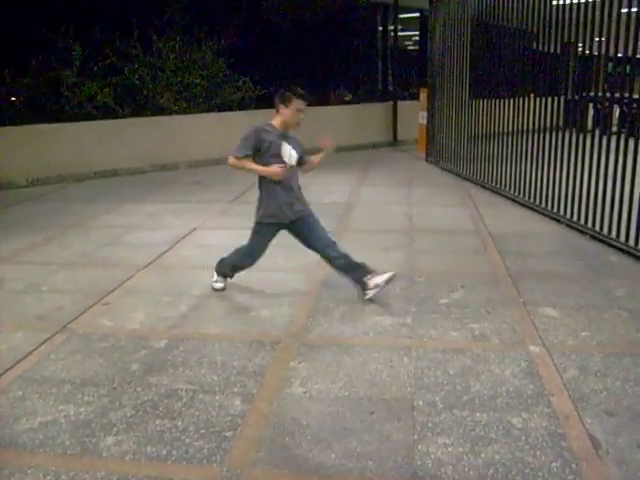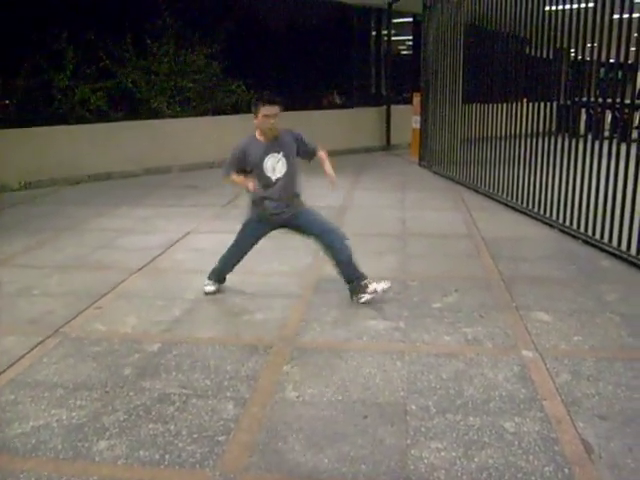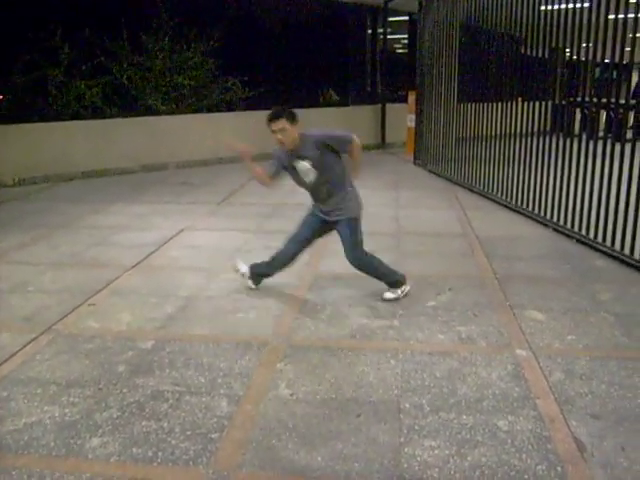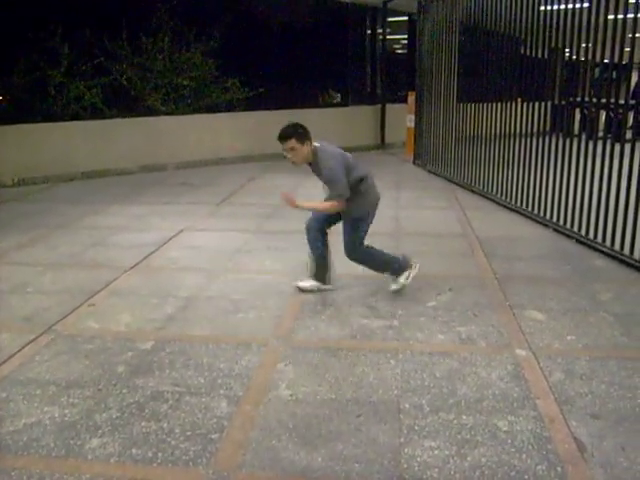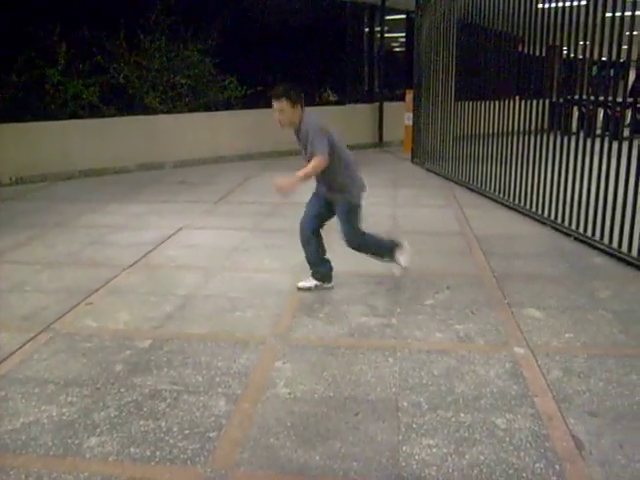
dt=0.3s
person 1, frame 1
left shoulder: (291, 140)
right shoulder: (259, 133)
left elbow: (307, 165)
right elbow: (234, 160)
left wrist: (325, 153)
right wrist: (264, 170)
left hip: (297, 208)
right hip: (271, 211)
left knee: (327, 247)
right knee: (250, 255)
left ankle: (365, 281)
right ankle: (223, 270)
person 1, frame 2
left shoulder: (290, 137)
right shoulder: (246, 148)
left elbow: (316, 152)
right elbow: (230, 173)
left wrist: (328, 167)
right wrist: (246, 182)
left hip: (292, 208)
right hip: (262, 211)
left knee: (334, 239)
right knee: (238, 249)
left ankle: (360, 287)
right ankle: (215, 279)
person 1, frame 3
left shoulder: (318, 138)
right shoulder: (282, 156)
left elbow: (354, 142)
right elbow: (266, 180)
left wrist: (351, 173)
right wrist: (250, 161)
left hip: (346, 207)
right hip: (321, 208)
left knee: (355, 256)
right knee: (294, 244)
left ankle: (398, 283)
right ankle: (257, 274)
person 1, frame 4
left shoulder: (329, 163)
right shoulder: (315, 151)
left elbow: (338, 204)
left wrist: (301, 205)
left hip: (362, 197)
right hip: (347, 192)
left knee: (353, 250)
right knee: (314, 226)
left ankle: (403, 268)
right ankle: (320, 278)
person 1, frame 5
left shoulder: (311, 126)
right shoulder: (301, 126)
left elbow: (321, 160)
left wrist: (294, 180)
left hip: (345, 188)
right hip: (326, 187)
left knee: (353, 238)
right knee: (307, 228)
left ankle: (395, 249)
right ankle: (321, 275)
